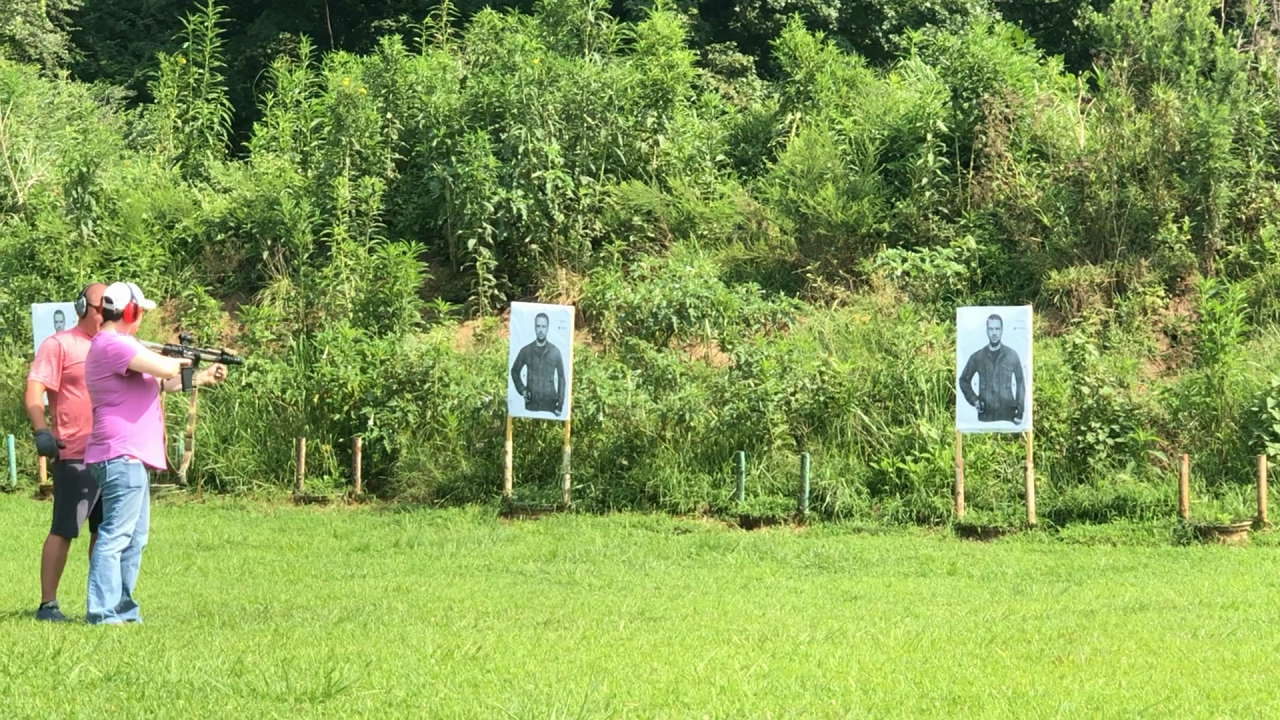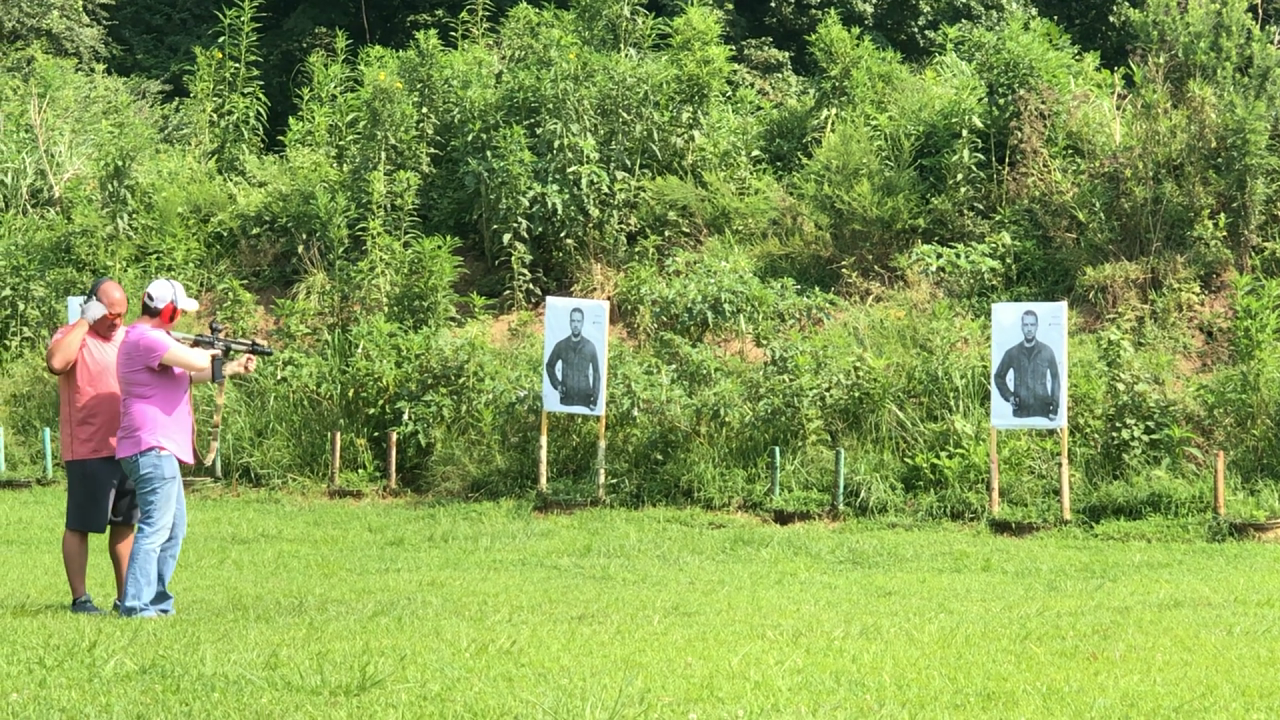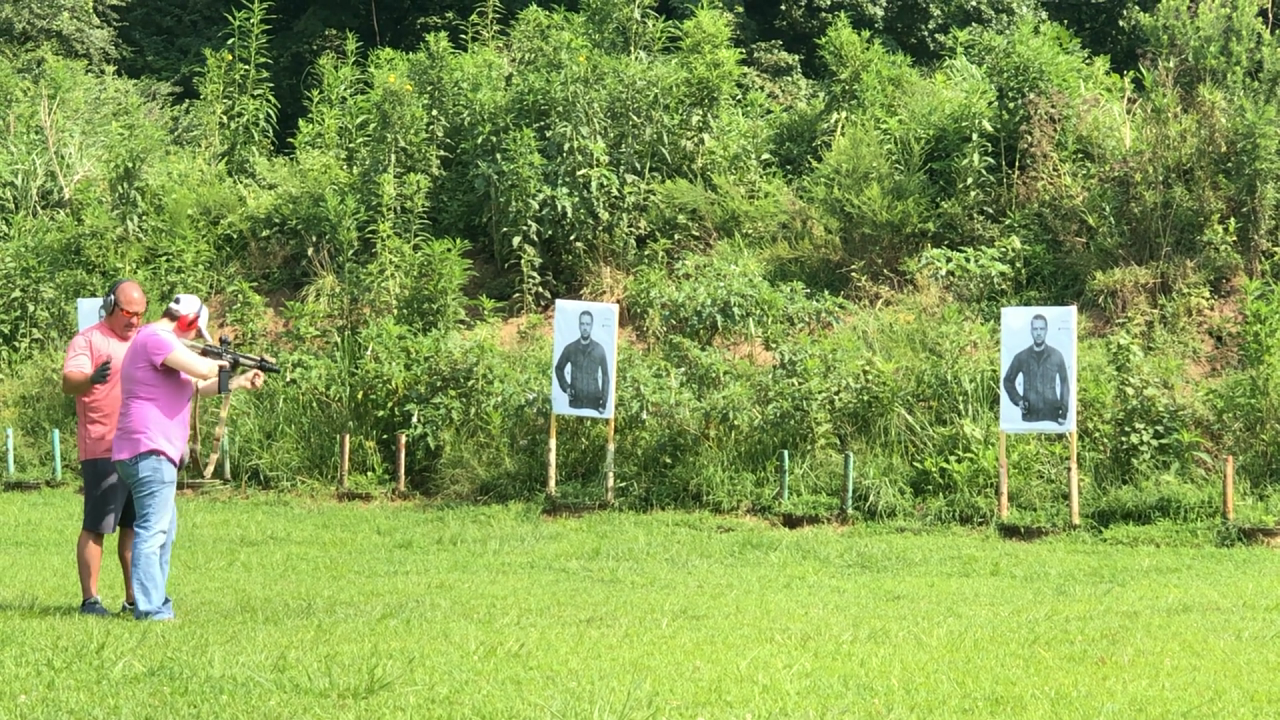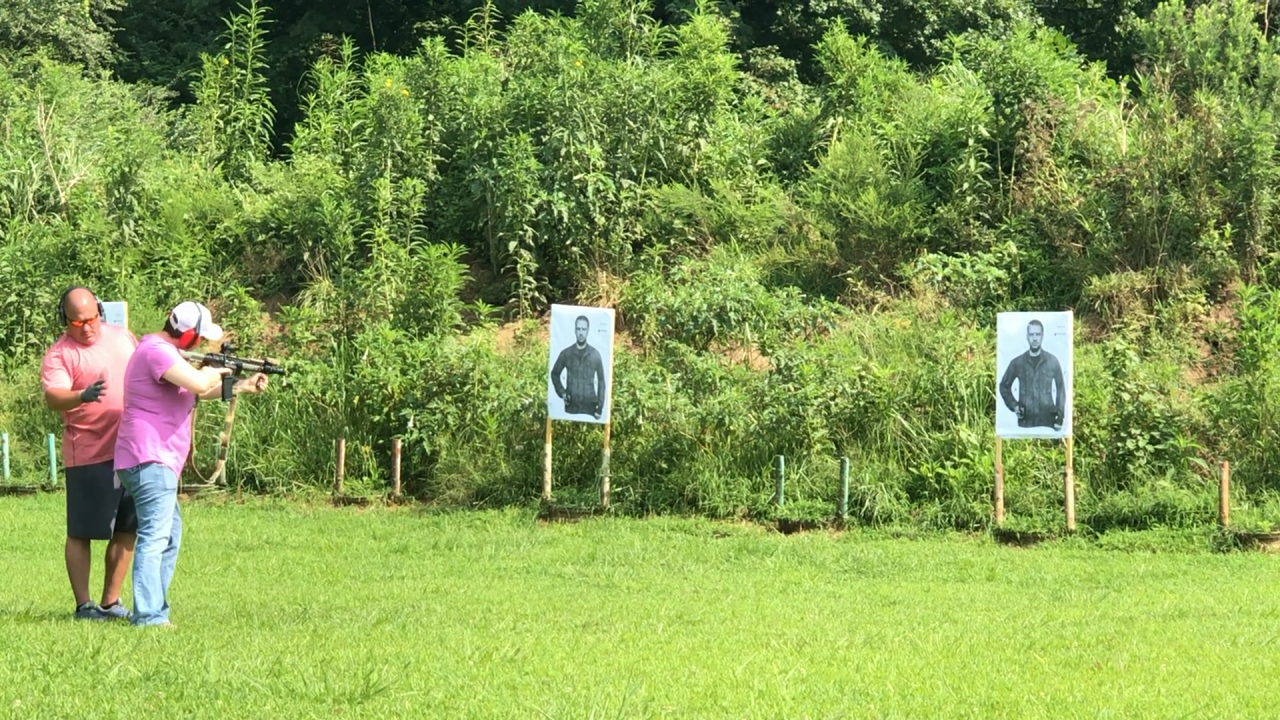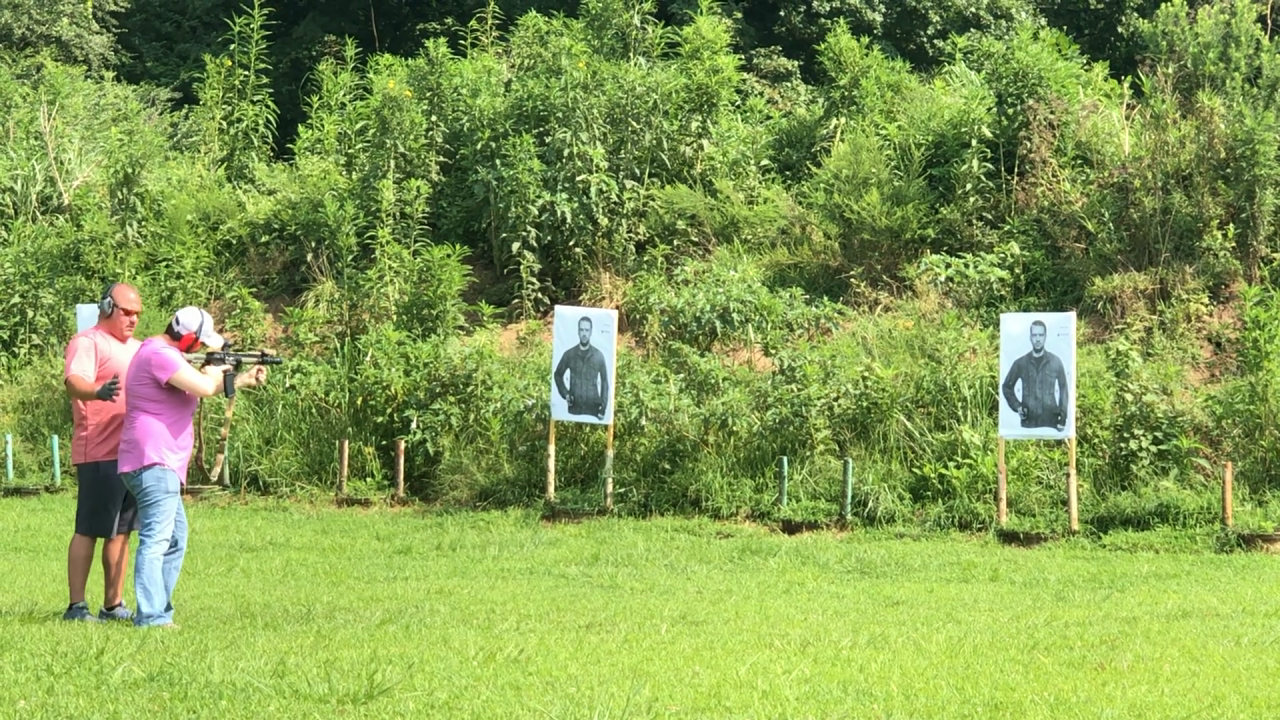
dt=1s
person 1, frame 1
right shoulder: (59, 344)
right elbow: (33, 390)
right wrist: (42, 430)
right hip: (74, 454)
right knee: (64, 529)
right ankle: (48, 604)
person 1, frame 2
left shoulder: (127, 336)
right shoulder: (72, 336)
right elbow: (56, 363)
right wrist: (84, 322)
right hip: (88, 450)
left knee: (125, 524)
right knee: (79, 525)
left ankle: (125, 596)
right ankle: (79, 598)
person 1, frame 3
right shoulder: (87, 340)
right elbow: (69, 382)
right wrist: (92, 378)
right hip: (103, 450)
left knee: (133, 525)
right knee: (96, 525)
left ankle: (134, 599)
right ankle: (90, 599)
person 1, frame 4
left shoulder: (123, 336)
right shoulder: (59, 353)
right elbow: (52, 397)
right wrist: (81, 396)
right hip: (90, 456)
left knee: (127, 530)
right knee: (82, 532)
left ankle: (110, 602)
right ankle: (83, 605)
person 1, frame 5
left shoulder: (136, 346)
right shoulder: (87, 342)
right elbow: (74, 383)
right wrist: (98, 391)
right hip: (100, 453)
left knee: (120, 530)
right knee: (89, 528)
left ankle: (112, 604)
right ankle: (76, 606)
person 2, frame 1
left shoulder: (117, 345)
right shoulder: (115, 344)
left elbow: (158, 383)
right elbow: (164, 370)
left wrist: (203, 377)
right wrist: (176, 362)
left hip: (132, 456)
right hip: (121, 457)
left knee: (134, 538)
right knee: (115, 536)
left ankle: (122, 609)
right ankle: (102, 615)
person 2, frame 2
left shoulder: (148, 336)
right shoulder: (146, 338)
left elbow: (187, 374)
right elbow: (195, 363)
left wrist: (233, 368)
right wrist: (207, 352)
left hip: (160, 450)
right hip: (152, 449)
left knee: (174, 528)
right knee: (155, 529)
left ankle: (157, 601)
right ankle: (136, 607)
person 2, frame 3
left shoulder: (158, 340)
right shoulder: (157, 337)
left elbow: (193, 386)
right elbow: (199, 369)
left wrist: (237, 382)
right wrist: (215, 364)
left hip: (154, 451)
right hip: (148, 450)
left knee: (163, 529)
right knee: (153, 528)
left ankle: (158, 604)
right ankle: (150, 610)
person 2, frame 4
left shoulder: (164, 350)
right shoulder: (157, 351)
left elbow: (196, 391)
right elbow: (199, 384)
left wrist: (240, 386)
right wrist: (213, 373)
left hip: (156, 461)
right hip: (150, 460)
left knee: (169, 536)
right knee: (155, 536)
left ankle: (154, 609)
right ankle: (148, 615)
person 2, frame 5
left shoulder: (163, 352)
right shoulder: (160, 354)
left elbow: (194, 388)
right elbow: (204, 387)
left wrist: (242, 380)
right wrist: (213, 373)
left hip: (160, 462)
right hip: (154, 461)
left knee: (175, 537)
right knee: (156, 538)
left ankle: (158, 610)
right ankle: (151, 616)
